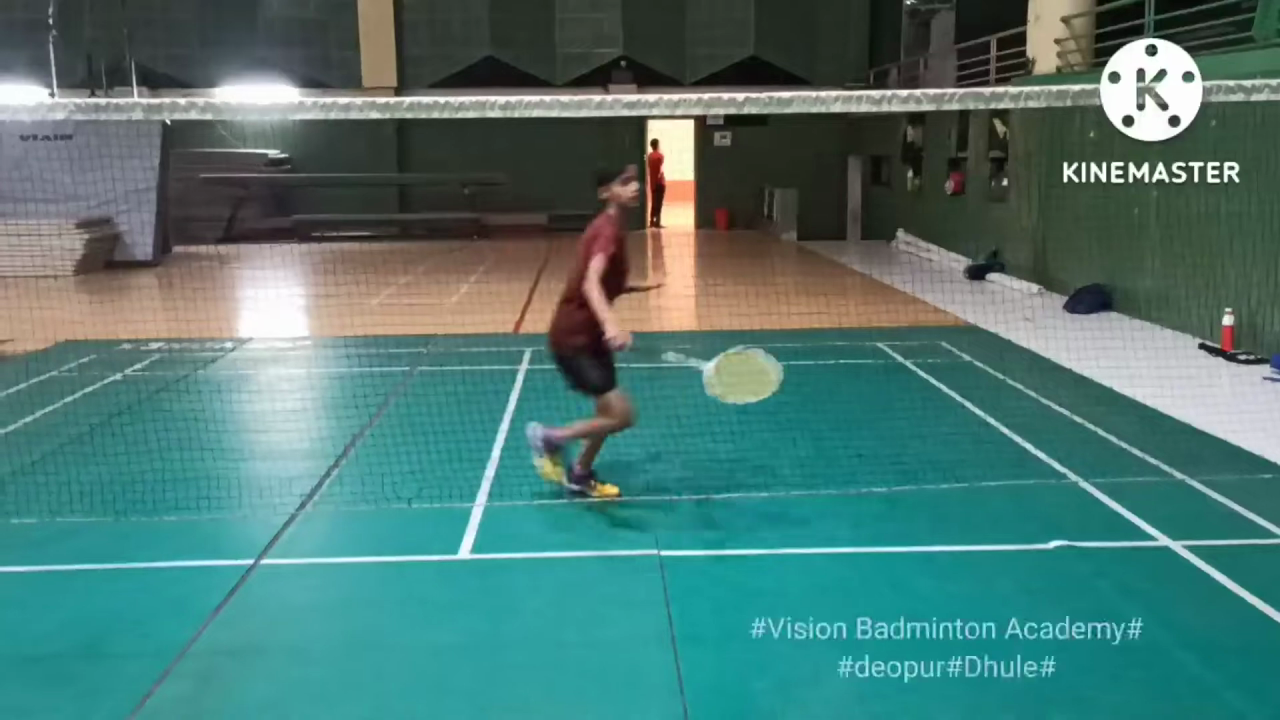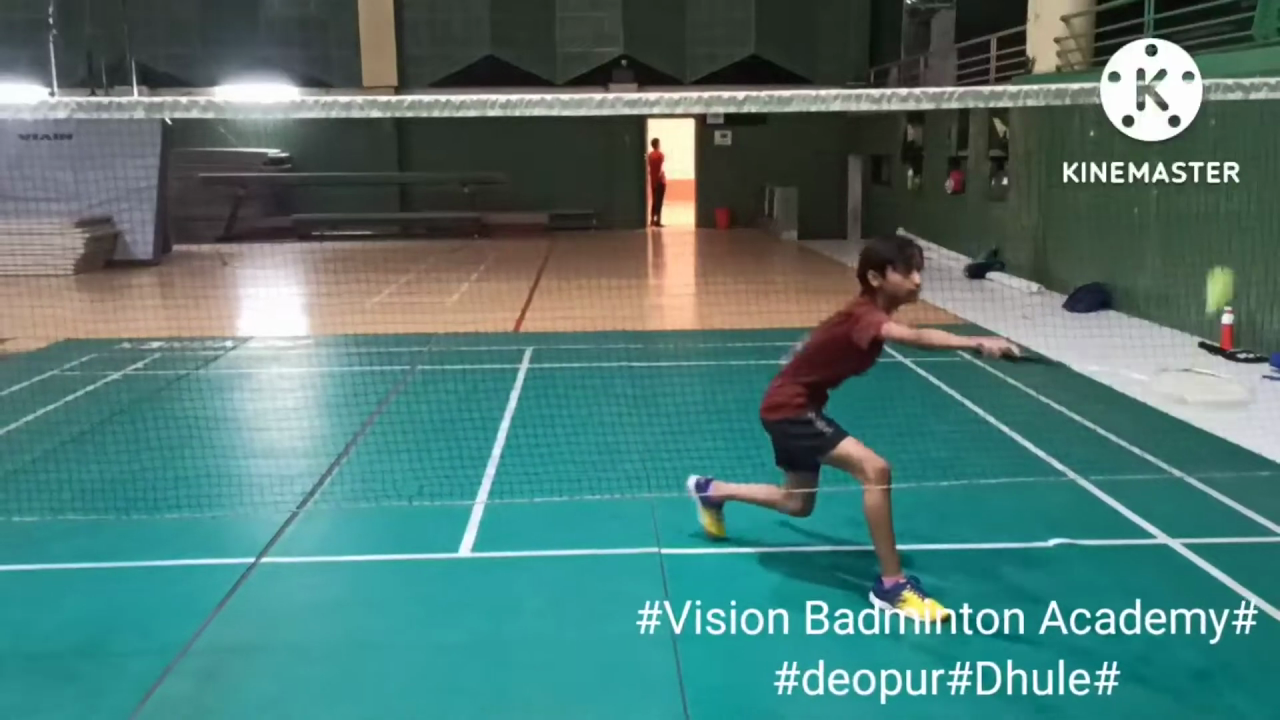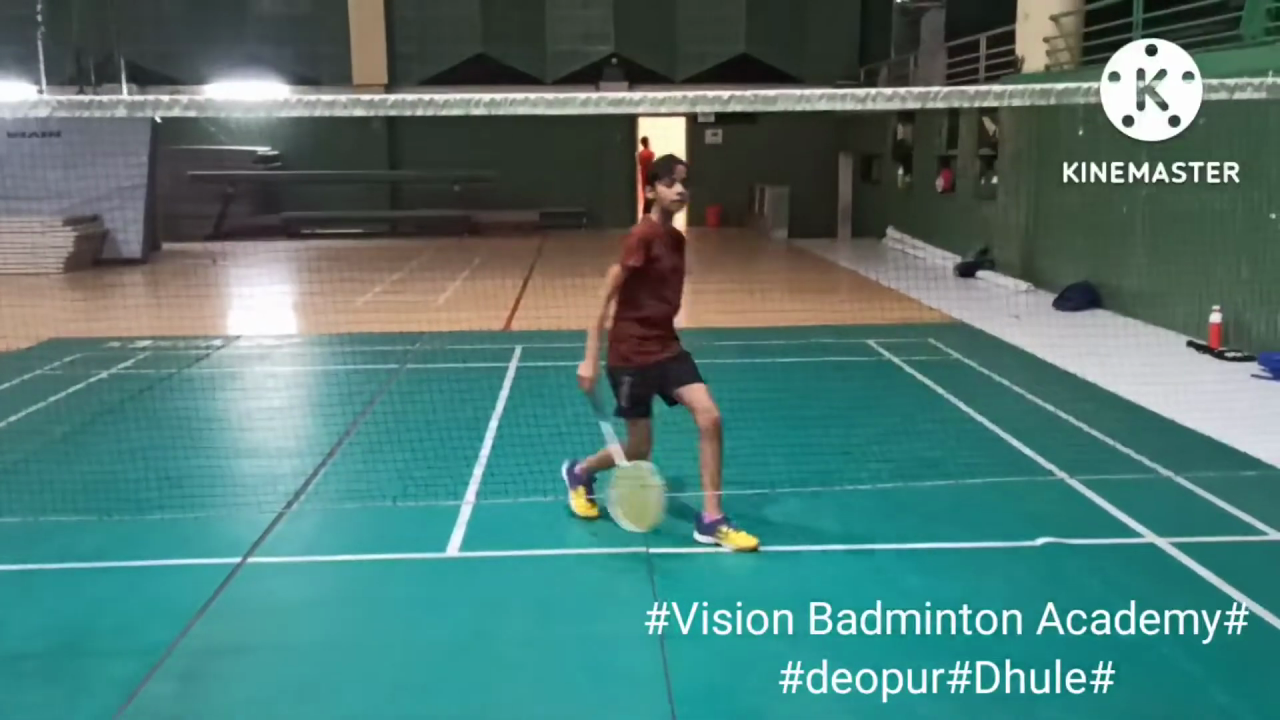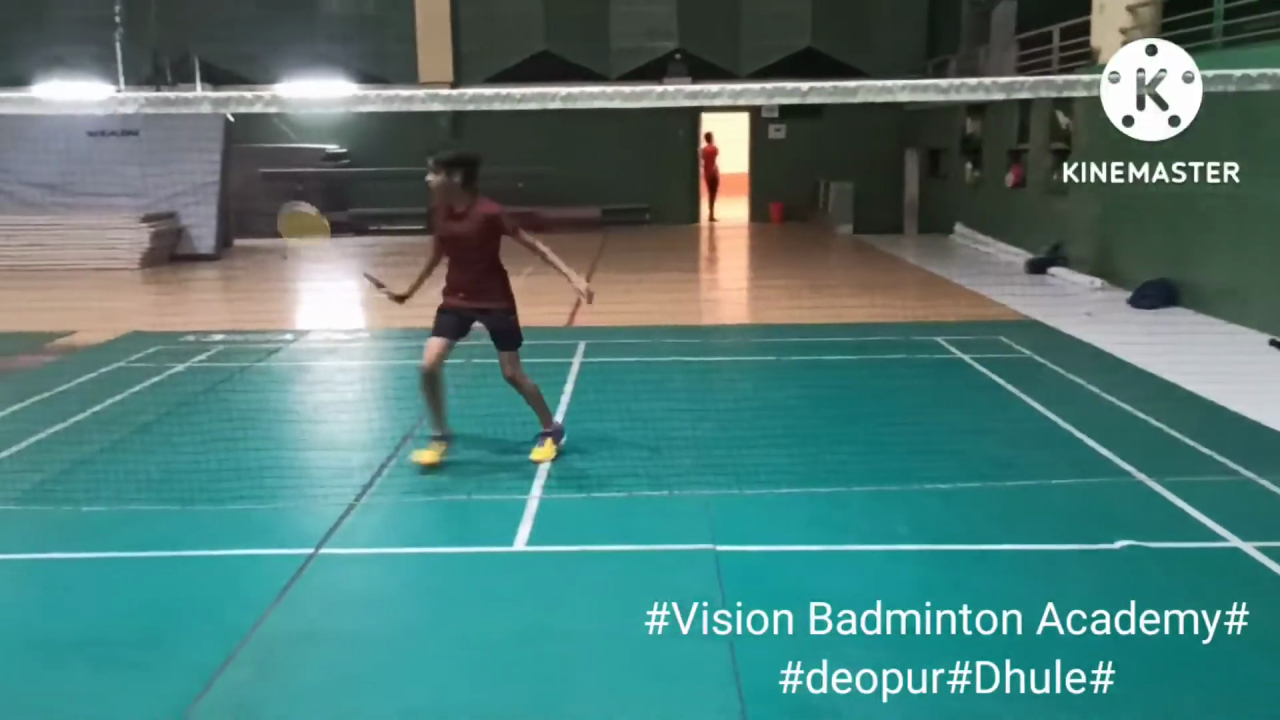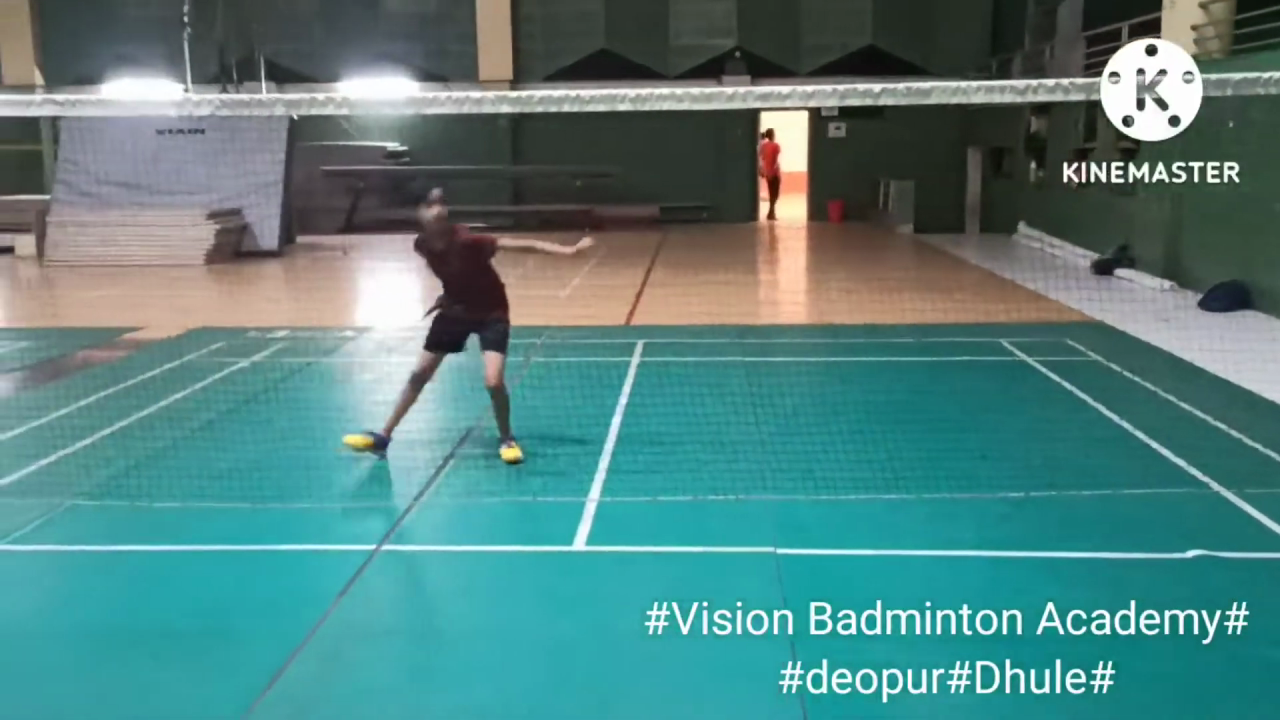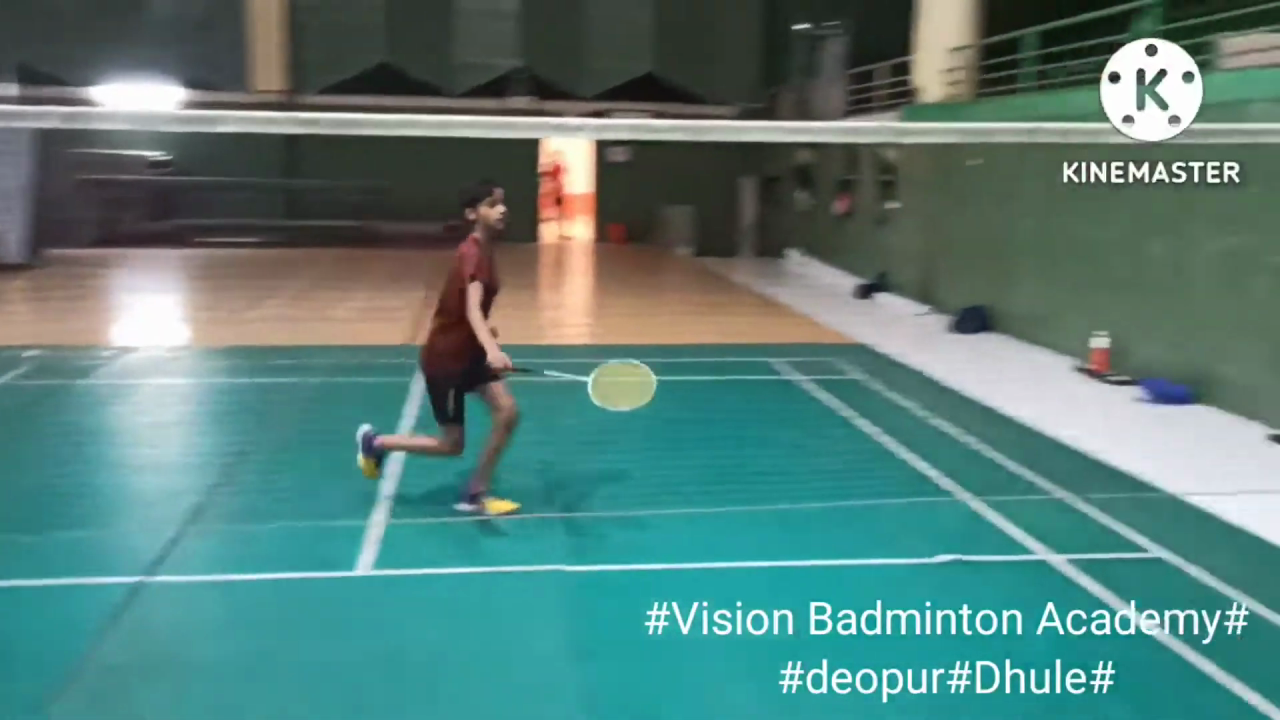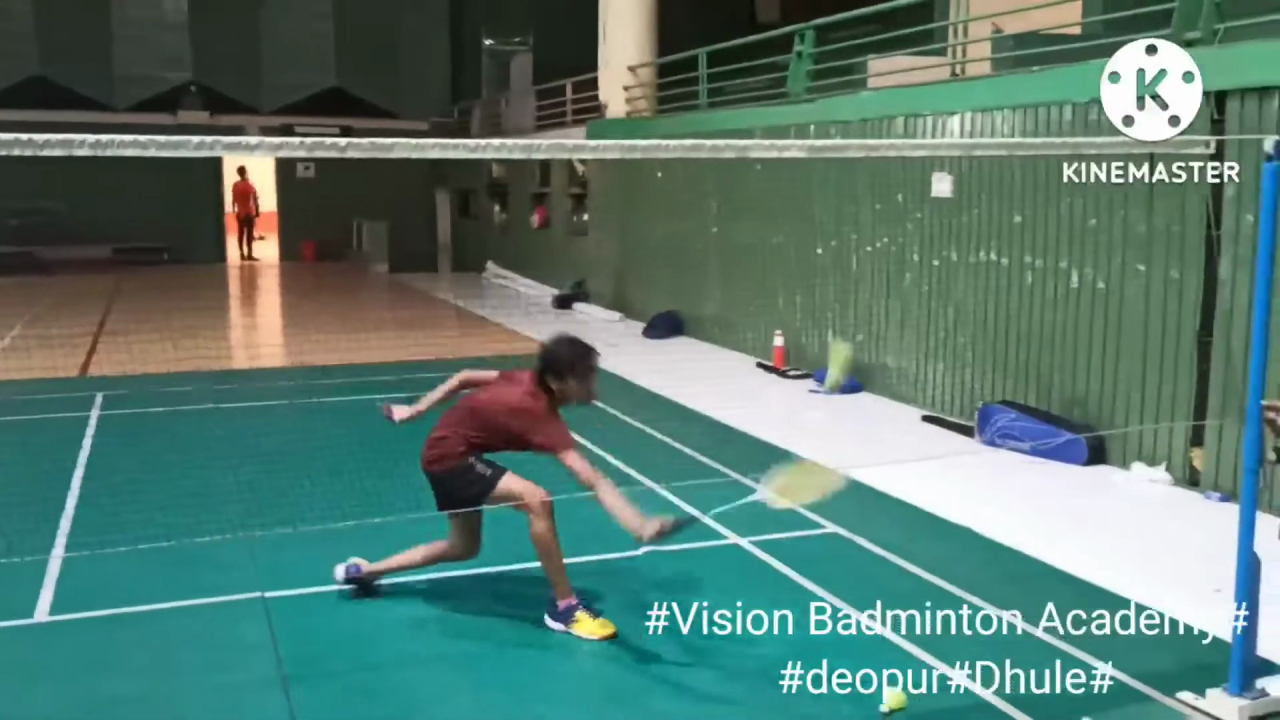
dt=0.7s
person 1, frame 1
left shoulder: (612, 229)
right shoulder: (605, 231)
right elbow: (591, 285)
left wrist: (634, 287)
right wrist: (610, 322)
left hip: (589, 333)
right hip: (573, 337)
left knee: (608, 413)
right knee: (619, 417)
left ankle: (580, 474)
right ankle: (547, 437)
person 1, frame 2
left shoulder: (869, 312)
right shoulder: (866, 317)
left elbow: (817, 337)
right elbow: (914, 336)
left wrist: (796, 357)
right wrist: (979, 343)
left hip: (795, 405)
right hip: (787, 409)
left knee: (798, 502)
right knee: (876, 471)
left ankle: (709, 491)
right ankle: (891, 585)
person 1, frame 3
left shoulder: (678, 240)
right shoulder: (642, 236)
right elbow: (608, 296)
right wrist: (590, 358)
left hip: (667, 348)
right hip: (632, 353)
left knee: (710, 420)
right knee: (639, 449)
left ankle: (713, 522)
right ankle: (578, 472)
person 1, frame 4
left shoulder: (489, 213)
right shoulder: (439, 210)
left elbow: (532, 245)
left wrist: (572, 276)
right wrist: (409, 290)
left hip: (495, 300)
right hip: (457, 300)
left knee: (512, 375)
right knee: (429, 366)
left ankle: (551, 431)
right ankle: (440, 437)
person 1, frame 5
left shoulder: (468, 241)
right shoulder: (422, 245)
left elbow: (520, 245)
left wrist: (566, 250)
left hip: (490, 312)
right hip: (455, 311)
left knee: (493, 381)
right knee: (419, 374)
left ankle: (507, 439)
right ankle: (383, 436)
person 1, frame 6
left shoulder: (483, 251)
right shoulder: (473, 255)
right elbow: (472, 309)
left wrist: (486, 338)
right wrist: (491, 349)
left hip: (469, 347)
right hip: (445, 356)
left knee: (507, 413)
right knee: (451, 445)
left ankle: (476, 493)
right ankle: (375, 442)
person 1, frame 7
left shoulder: (525, 380)
right shoulder: (539, 415)
left elbow: (464, 377)
right elbow: (589, 477)
left wrist: (415, 410)
right wrist: (637, 523)
left hip: (449, 453)
right hip: (448, 456)
left knee: (463, 547)
right knee: (537, 501)
left ankle: (361, 571)
right ankle: (565, 607)
